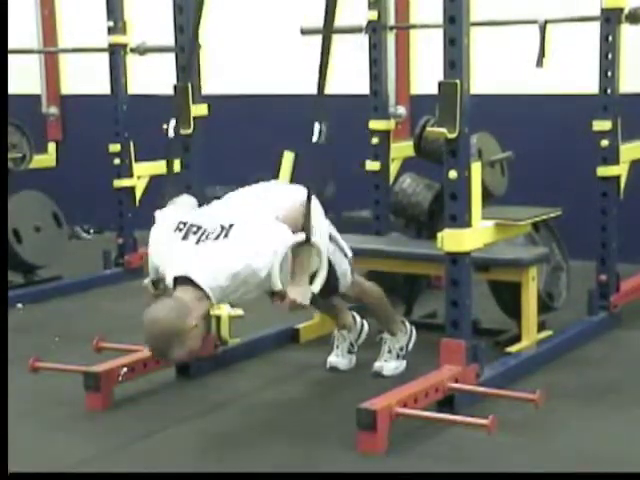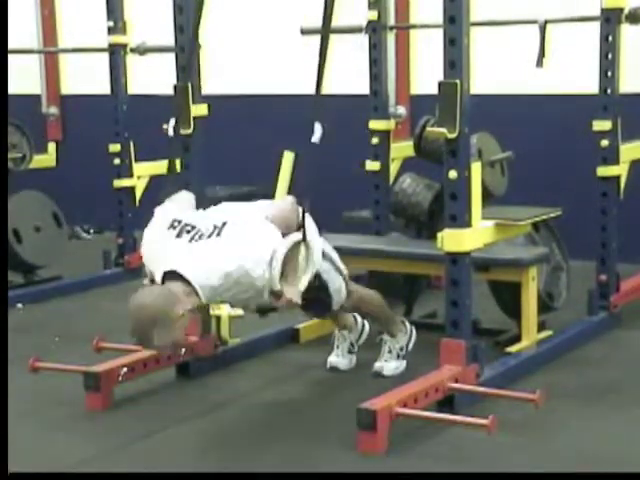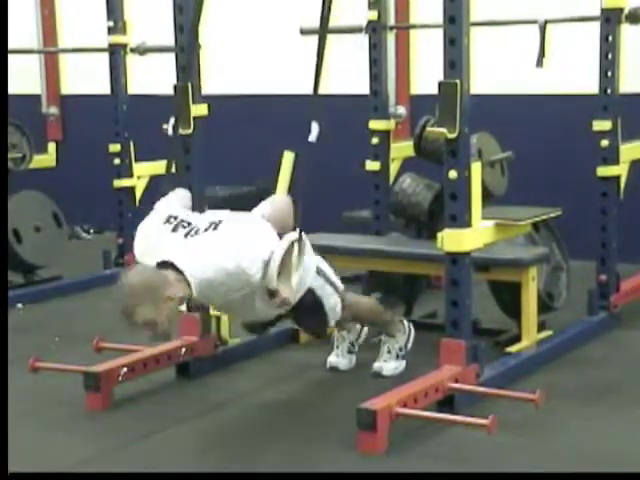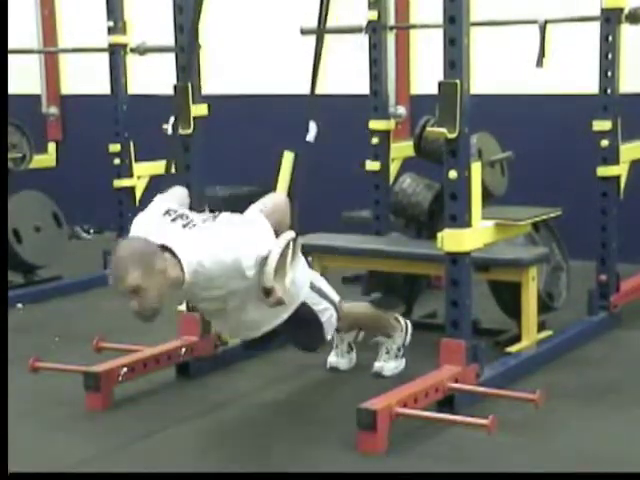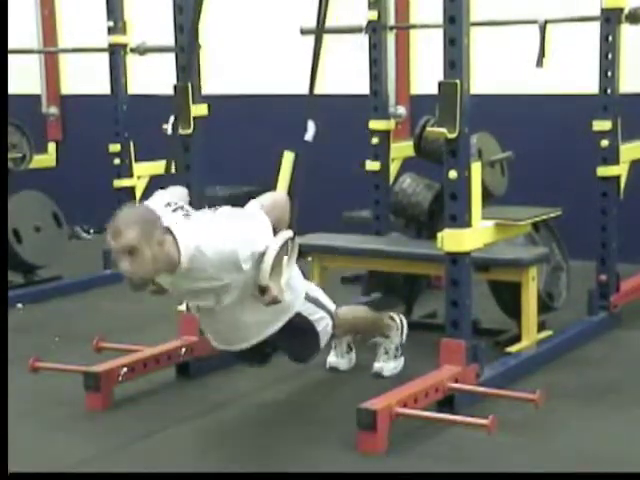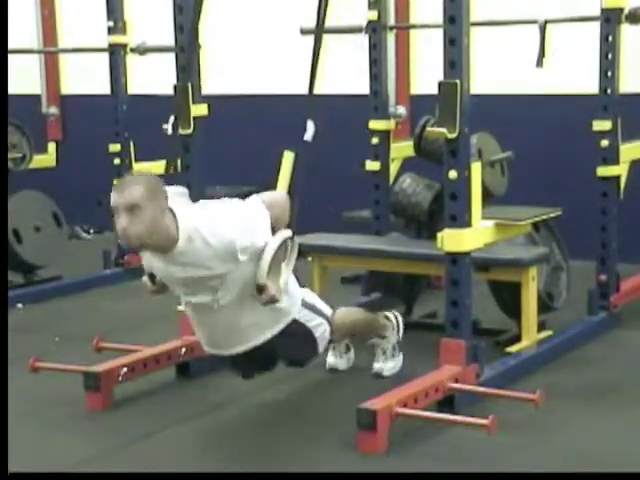
dt=0.1s
person 1, frame 1
left shoulder: (238, 268)
right shoulder: (160, 249)
left elbow: (299, 208)
right elbow: (182, 202)
left wrist: (300, 283)
left hip: (292, 213)
left knee: (345, 286)
left ankle: (398, 332)
right ankle: (348, 327)
person 1, frame 2
left shoulder: (230, 269)
right shoulder: (152, 248)
left elbow: (288, 207)
right elbow: (184, 198)
left wrist: (292, 281)
left hip: (287, 245)
left knee: (343, 296)
left ankle: (398, 333)
right ankle: (349, 329)
person 1, frame 3
left shoulder: (226, 264)
right shoulder: (145, 244)
left elbow: (284, 205)
right elbow: (180, 194)
left wrist: (286, 280)
left knee: (338, 310)
left ankle: (397, 332)
right ankle: (347, 332)
person 1, frame 4
left shoulder: (221, 256)
right shoulder: (143, 233)
left elbow: (279, 203)
right elbow: (178, 192)
left hip: (272, 288)
left knee: (334, 319)
left ankle: (394, 330)
right ankle: (344, 335)
person 1, frame 5
left shoulder: (218, 246)
right shoulder: (147, 224)
left elbow: (279, 200)
right elbow: (178, 192)
left hip: (271, 295)
left knee: (329, 325)
left ankle: (391, 329)
right ankle: (341, 335)
person 1, frame 6
left shoulder: (217, 229)
right shoulder: (139, 221)
left elbow: (279, 201)
right elbow: (180, 193)
left hip: (263, 308)
left knee: (324, 330)
left ankle: (385, 327)
right ankle: (339, 330)
